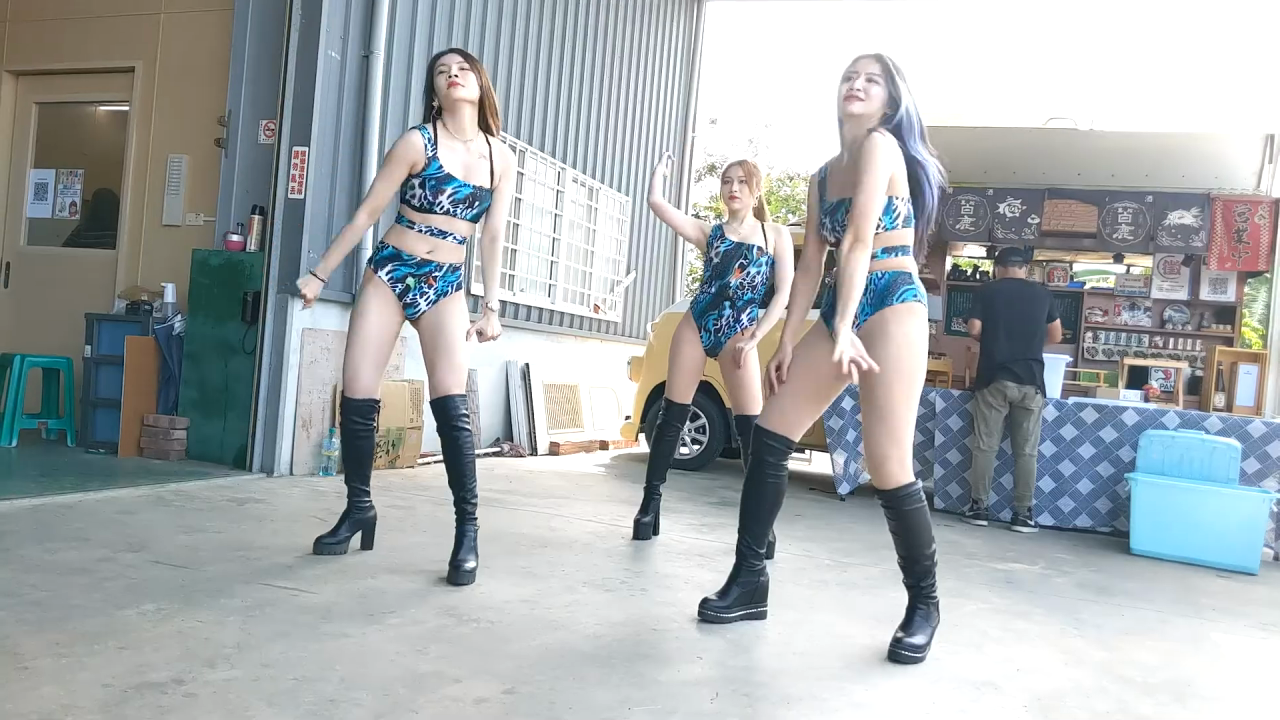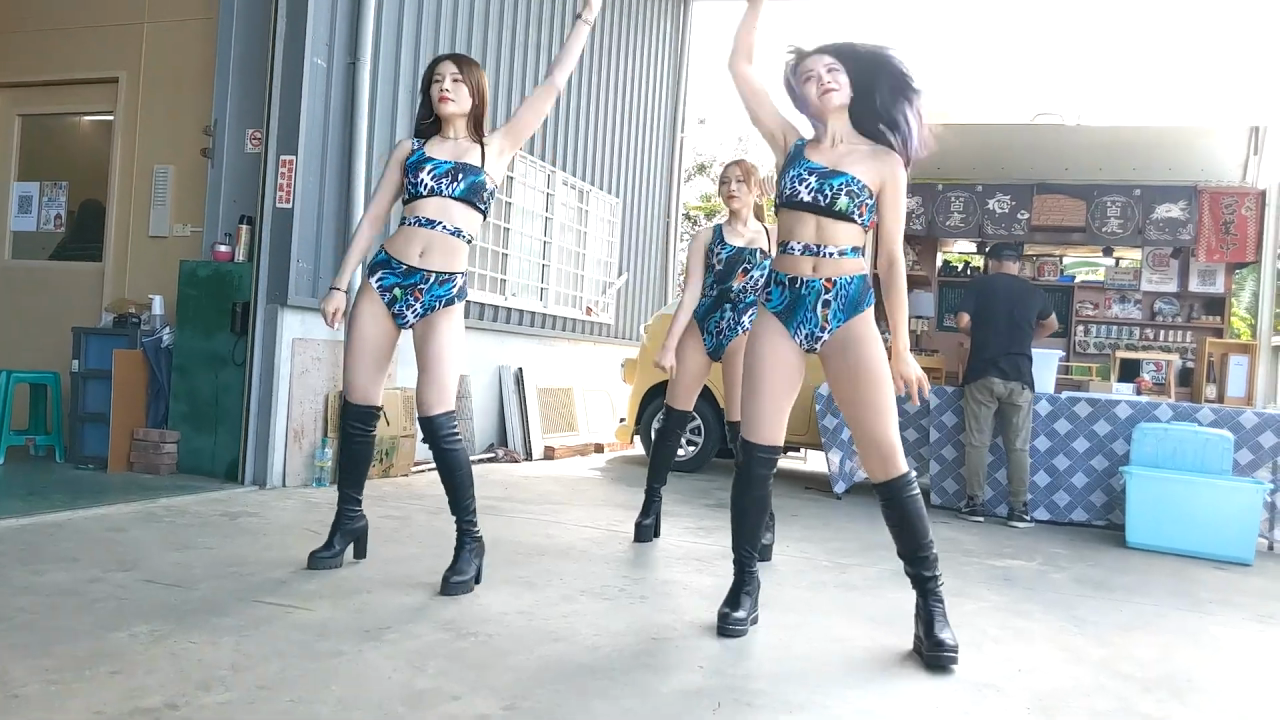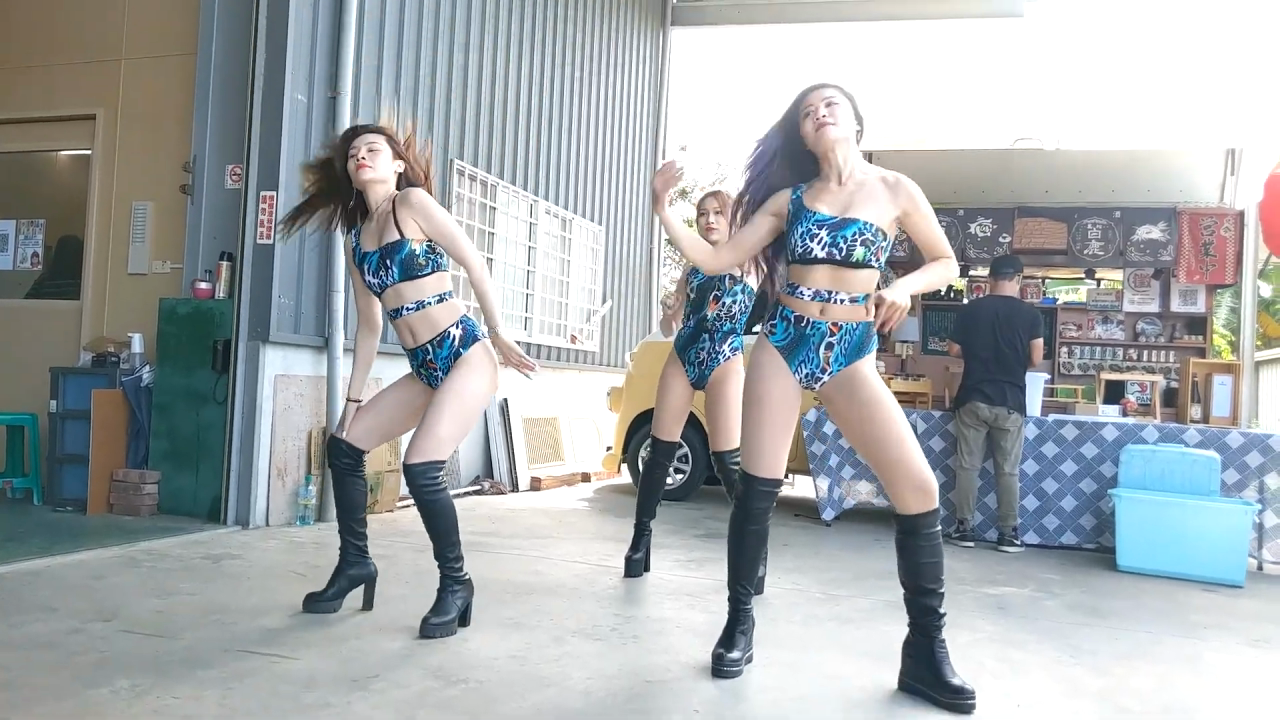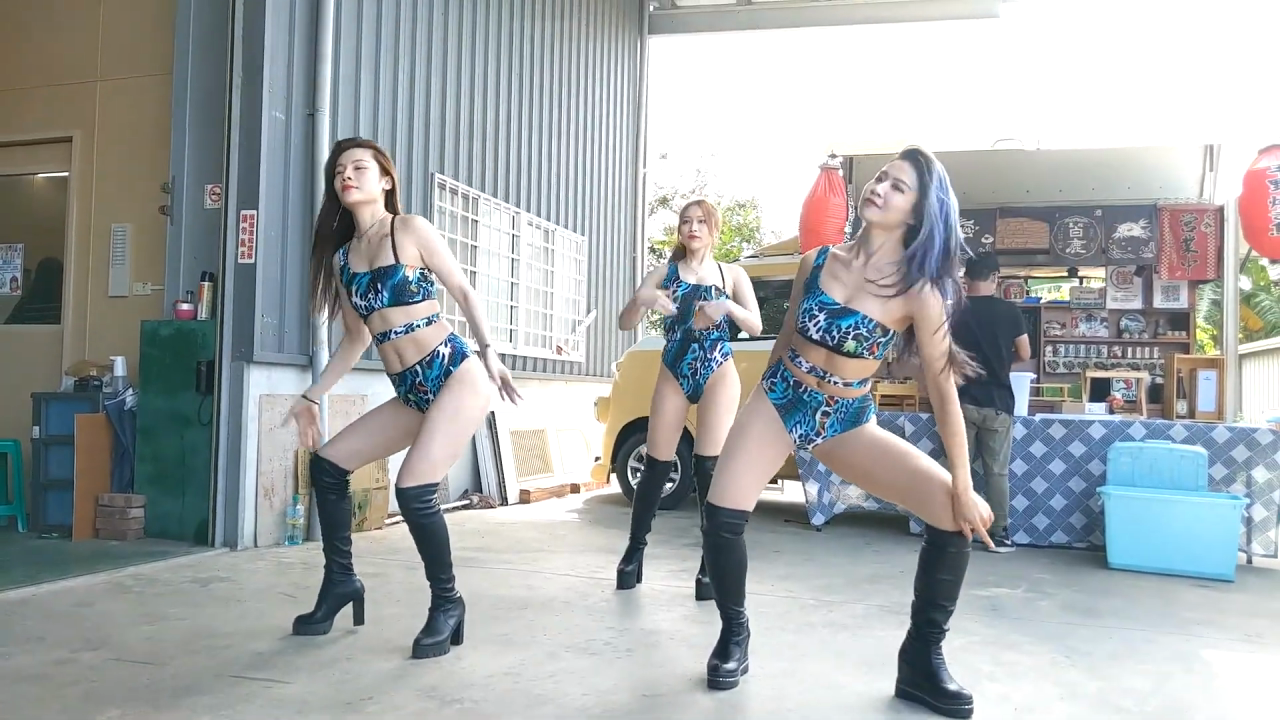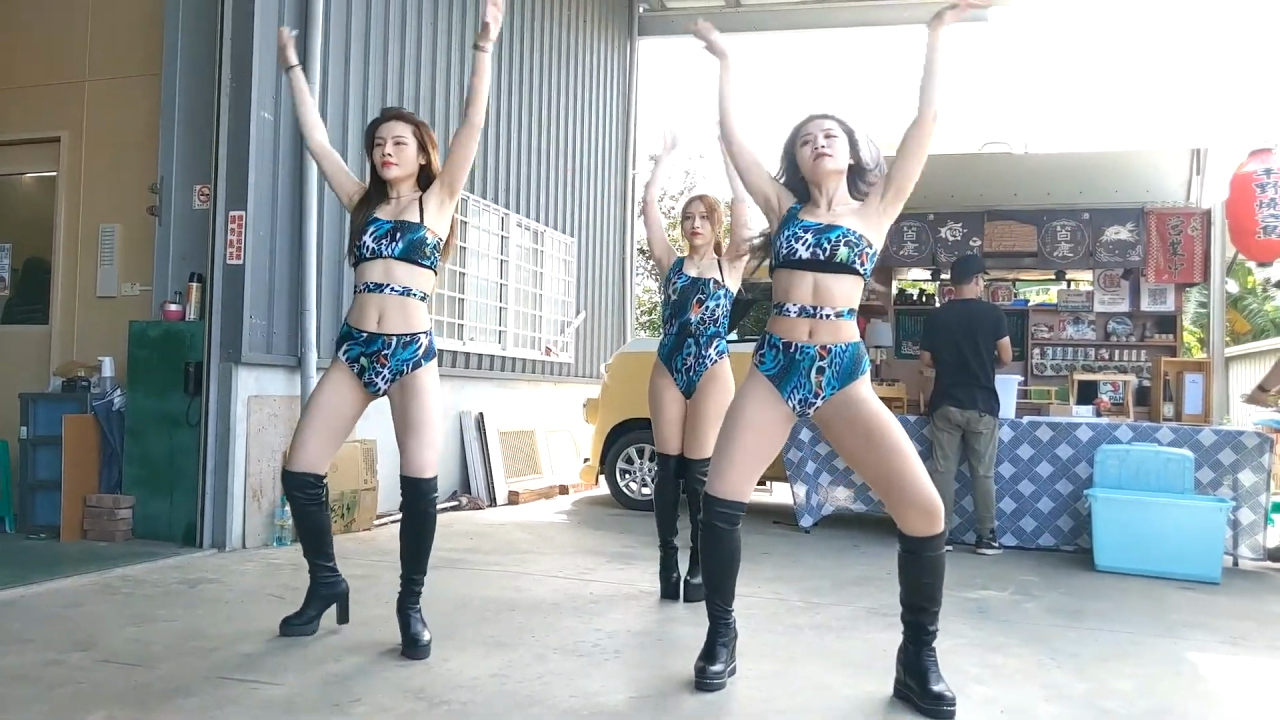
dt=0.7s
person 1, frame 1
left shoulder: (880, 144)
right shoulder: (830, 171)
left elbow: (863, 239)
left wrist: (845, 327)
right wrist: (787, 335)
left hip: (891, 306)
right hip: (837, 311)
left knee: (889, 466)
right knee: (769, 439)
left ankle: (923, 604)
right ankle: (748, 580)
person 1, frame 2
left shoulder: (885, 159)
right shoulder: (791, 143)
left elbow: (891, 259)
right elbow: (739, 66)
left wrist: (902, 348)
left hip: (848, 311)
right hip: (782, 305)
left knee: (886, 459)
right knee: (756, 448)
left ankle: (930, 607)
right ankle: (745, 583)
person 1, frame 3
left shoulder: (899, 191)
right shoulder: (791, 196)
left elbow: (945, 262)
right elbow: (715, 260)
left wrist: (903, 286)
right wrist: (664, 207)
left hip: (852, 358)
right hip: (787, 346)
left knee: (918, 491)
right knee: (759, 486)
left ankle: (926, 652)
right ankle: (740, 623)
person 1, frame 4
left shoulder: (919, 291)
right shoulder: (817, 260)
left elbow: (943, 389)
left wrist: (964, 487)
right wrist: (767, 394)
left hip: (848, 421)
right hip: (778, 401)
left knee: (953, 512)
right knee: (722, 513)
left ankle: (921, 659)
right ankle: (734, 632)
person 1, frame 5
left shoulder: (876, 211)
right shoulder: (784, 206)
left elbow: (922, 127)
right elbow: (733, 141)
right wrist: (724, 65)
left hip: (844, 373)
right hip: (775, 368)
left knee: (923, 511)
right knee: (720, 501)
left ankle: (918, 659)
right ankle: (722, 634)
person 2, frame 1
left shoulder: (500, 157)
right shoulder: (414, 143)
left elbow: (493, 237)
right elbow: (368, 211)
left wrist: (491, 306)
right wrist: (319, 271)
left hip: (446, 286)
right hip: (391, 273)
left knee: (452, 408)
right knee: (357, 399)
left ankle: (467, 532)
right ankle: (358, 508)
person 2, frame 2
left shoulder: (499, 146)
right shoulder: (410, 150)
left elbow: (553, 84)
right elbow: (372, 215)
right wrist: (340, 284)
left hip: (444, 294)
right hip: (385, 281)
left knee: (437, 418)
right knee: (358, 410)
left ankle: (469, 539)
right ankle: (348, 520)
person 2, frame 3
left shoulder: (414, 202)
right shoulder: (354, 235)
left elbow: (474, 264)
right elbow: (368, 324)
left wrist: (500, 337)
right wrist: (354, 396)
left hip: (466, 354)
right hip: (424, 370)
left knee: (420, 467)
right knee: (342, 445)
left ankle: (455, 586)
right ankle: (355, 562)
person 2, frame 4
left shoulder: (411, 229)
right shoulder: (339, 253)
left elbow: (463, 290)
right elbow: (354, 338)
left wrist: (489, 354)
right wrist: (314, 395)
left hip: (455, 375)
right hip: (412, 392)
left knee: (413, 490)
right knee: (327, 463)
left ankle: (446, 604)
right ankle: (340, 581)
person 2, frame 5
left shoulder: (438, 200)
right shoulder: (363, 202)
left elbow: (471, 127)
right elbow: (315, 139)
right wrist: (293, 70)
left hip: (414, 357)
right hip: (354, 354)
left knee: (420, 483)
right knee: (300, 473)
left ankle: (411, 601)
right ankle: (326, 583)
person 3, frame 1
left shoulder: (776, 235)
right shoulder: (708, 231)
left elbow: (783, 295)
right elbow: (658, 202)
left wrist: (755, 335)
right wrist: (661, 166)
left hip: (741, 337)
right hip: (697, 325)
left knee: (750, 425)
right knee: (672, 416)
right ankle: (649, 500)
person 3, frame 2
left shoulder: (773, 236)
right shoulder: (707, 236)
right elbow: (690, 293)
right wrist: (668, 345)
left hip: (743, 336)
right hip: (698, 331)
left knee: (741, 429)
right knee: (672, 421)
left ankle: (761, 519)
right ankle: (651, 503)
person 3, frame 3
left shoulder: (749, 261)
right shoulder: (689, 270)
right elbow: (667, 326)
right wrist: (675, 305)
left hip: (725, 365)
right hip: (682, 362)
left knee: (729, 459)
right knee: (660, 451)
right ankle: (641, 538)
person 3, frame 4
left shoulder: (732, 274)
right shoulder: (662, 275)
left elbow: (754, 325)
right elbow: (625, 323)
left wrist: (729, 307)
right wrist: (644, 303)
left hip: (718, 375)
right hip: (673, 376)
left knee: (709, 466)
right knee: (656, 465)
left ankle: (712, 562)
right ankle: (635, 550)
person 3, frame 5
left shoulder: (731, 267)
right shoulder: (670, 262)
left elbow: (740, 204)
right elbow: (648, 204)
left wrist: (725, 159)
right wrist: (662, 156)
left hip: (712, 373)
right hip: (668, 372)
left knee: (697, 466)
right knee: (668, 465)
left ankle: (700, 564)
right ankle: (668, 560)
person 4, frame 1
left shoulder: (987, 291)
right shoulder: (1042, 294)
left elbow: (974, 330)
right elbow: (1055, 336)
left hip: (994, 378)
right hip: (1031, 380)
left knee: (985, 446)
right knee: (1026, 451)
left ankle: (979, 507)
right ankle: (1023, 514)
person 4, frame 2
left shoulder: (979, 284)
right shoulder: (1034, 292)
left elbow: (963, 323)
right elbow: (1051, 326)
left hip: (983, 374)
right hip: (1019, 376)
left knee: (977, 442)
right knee: (1018, 446)
left ankle: (975, 503)
right ankle: (1019, 508)
person 4, frame 3
left shoulder: (969, 310)
right shoulder: (1030, 314)
left elbow: (954, 351)
right elbow: (1035, 359)
left hip: (973, 399)
right hip: (1010, 401)
left knee: (967, 466)
right knee: (1008, 471)
left ankle: (964, 528)
right ankle: (1008, 534)
person 4, frame 4
left shoulder: (953, 312)
right shoulder: (1009, 311)
right elbow: (1024, 354)
left hip: (962, 401)
right hip: (997, 402)
right knee: (997, 471)
right ankle: (999, 534)
person 4, frame 5
left shoulder: (936, 316)
right shoulder: (992, 313)
left elbow: (926, 360)
right elbow: (1006, 358)
left hip: (945, 403)
right hip: (982, 404)
left knee: (943, 470)
right knee: (983, 473)
left ankle: (942, 532)
right ankle: (986, 536)
